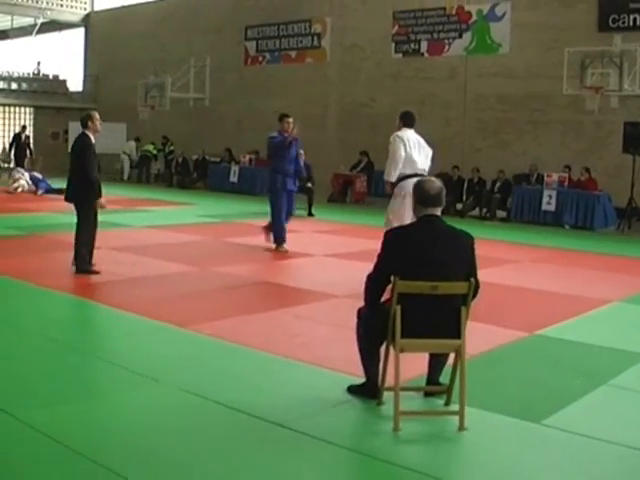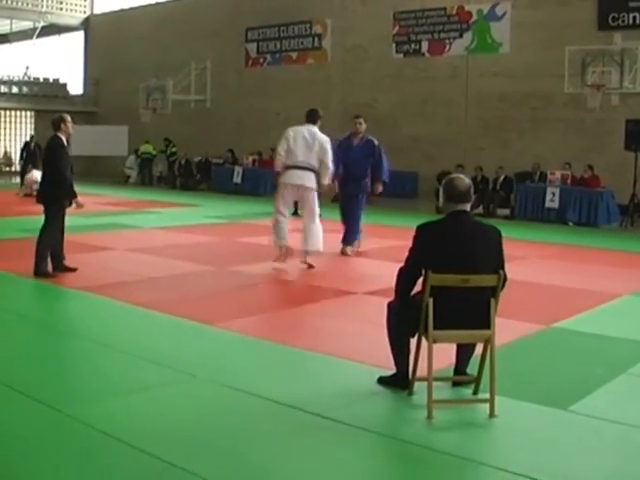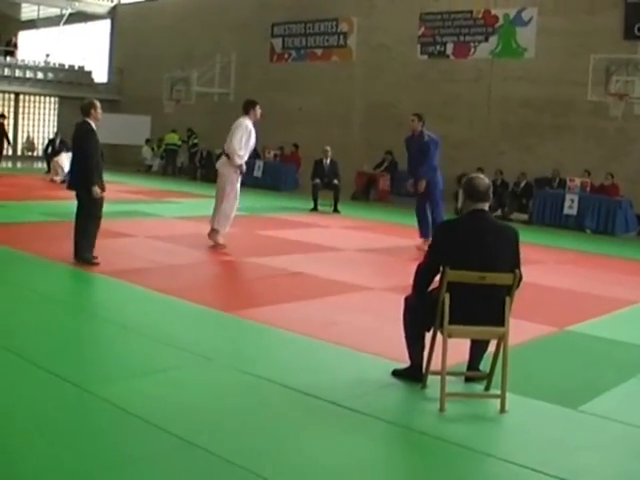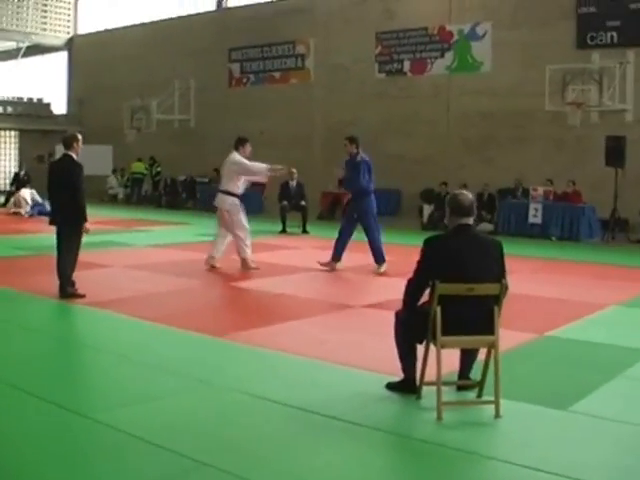
dt=1s
person 1, frame 1
left shoulder: (397, 237)
right shoulder: (464, 239)
left elbow: (376, 282)
right elbow: (472, 289)
left wrist: (371, 307)
left hip: (405, 325)
right hip: (448, 327)
left knee: (367, 316)
left ankle: (371, 384)
right ankle: (433, 381)
person 1, frame 2
left shoulder: (428, 231)
right shoulder: (492, 234)
left elbow: (409, 274)
left wrist: (400, 299)
left hip: (436, 317)
right hip: (478, 318)
left knee: (397, 309)
left ankle: (401, 375)
right ankle: (461, 371)
person 1, frame 3
left shoulder: (448, 229)
right shoulder: (509, 233)
left elbow: (427, 270)
left wrist: (417, 295)
left hip: (452, 312)
right hip: (492, 316)
left knee: (413, 303)
left ankle: (416, 368)
right ankle: (473, 368)
person 1, frame 4
left shoulder: (436, 244)
right shoulder: (494, 246)
left elbow: (417, 284)
left wrist: (407, 308)
left hip: (443, 324)
right hip: (482, 325)
left knee: (404, 318)
left ankle: (409, 380)
right ankle: (464, 377)
person 2, frame 1
left shoulder: (83, 140)
right shoulder: (86, 143)
right elbow: (89, 173)
right wrist: (99, 196)
left hip: (82, 192)
right hip: (84, 193)
left knee: (88, 226)
right knee: (86, 227)
left ankle: (82, 260)
right ankle: (82, 265)
person 2, frame 2
left shoulder: (55, 142)
right shoulder: (58, 144)
right elbow: (63, 174)
left wrist: (69, 195)
right wrist: (74, 196)
left hip: (54, 194)
right hip: (56, 195)
left knee: (56, 230)
right knee: (50, 230)
left ankle: (58, 263)
right ankle: (40, 266)
person 2, frame 3
left shoulder: (82, 128)
right shoulder: (88, 130)
right elbow: (89, 159)
right wrist: (94, 184)
left hip: (83, 181)
right hip: (88, 182)
left knee: (84, 215)
right knee: (93, 216)
left ankle: (81, 251)
right ankle: (84, 252)
person 2, frame 4
left shoulder: (54, 165)
right shoulder: (75, 166)
left elbow: (51, 191)
right elbow: (79, 195)
left wrist: (55, 212)
right wrist: (84, 220)
left hip: (60, 214)
right hip: (72, 216)
left knee: (64, 250)
right knee: (69, 251)
left ankle: (66, 283)
right ankle: (66, 287)
person 3, frame 1
left shoulder: (398, 136)
right shoulder: (420, 140)
left elbow: (396, 159)
right elbow: (426, 162)
left wrist: (389, 181)
left hip: (406, 185)
left knee: (393, 224)
person 3, frame 2
left shoulder: (291, 131)
right shoulder: (323, 138)
left elbow: (280, 153)
right elbow: (327, 164)
left wrist: (279, 171)
right wrist: (323, 181)
left hip: (290, 176)
right hip: (309, 179)
left knee: (281, 213)
right knee: (311, 218)
left ankle: (284, 248)
right ankle: (308, 255)
person 3, frame 3
left shoulder: (245, 124)
right shoulder: (244, 125)
right elbow: (233, 145)
right wrist: (239, 164)
left hip: (228, 164)
right hip: (231, 167)
left knee: (223, 200)
right knee: (230, 201)
left ankle: (215, 231)
right ankle: (216, 232)
person 3, frame 4
left shoulder: (235, 160)
right shoulder: (235, 160)
left elbow: (248, 175)
right elbow: (251, 168)
left wrist: (266, 174)
right wrist: (271, 169)
left hip: (224, 199)
right hip: (230, 201)
left knee: (225, 231)
right knee: (241, 230)
left ankle: (212, 258)
right ankle: (245, 261)
person 4, frame 1
left shoulder: (294, 140)
right shoulder: (273, 139)
right elbow: (279, 145)
left wrist: (297, 178)
right wrist: (289, 138)
left hip: (289, 180)
right hip: (277, 180)
left knee: (288, 211)
right knee: (279, 212)
left ankle: (269, 228)
right ankle: (279, 243)
person 4, frame 2
left shoulder: (371, 143)
right shoulder: (344, 142)
left elbow: (380, 162)
right elbow: (336, 160)
left wrist: (379, 181)
right wrist: (335, 179)
left hip: (360, 184)
right hip: (345, 182)
left knee: (355, 215)
right knee: (346, 214)
left ankle: (346, 245)
right ankle: (356, 237)
person 4, frame 3
left shoulder: (429, 139)
right shoulder: (409, 140)
left elbow: (430, 161)
left wrist: (423, 178)
right wrist: (412, 178)
left hip: (431, 178)
right hip: (420, 178)
left knee: (436, 210)
right knee: (420, 208)
right ankle: (426, 238)
person 4, frame 4
left shoulder: (361, 161)
right shoulder: (350, 161)
left elbow: (360, 182)
left wrist: (343, 179)
right wrist: (347, 192)
left hip: (364, 200)
right hip: (354, 200)
left knee: (372, 233)
right knee: (344, 231)
left ankle: (381, 262)
right ankle: (334, 261)
